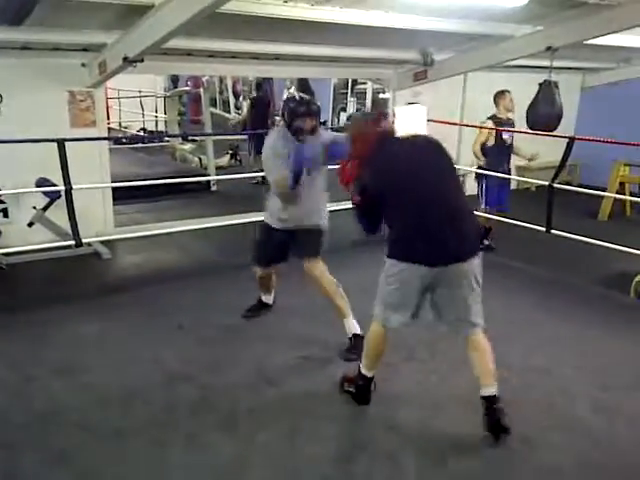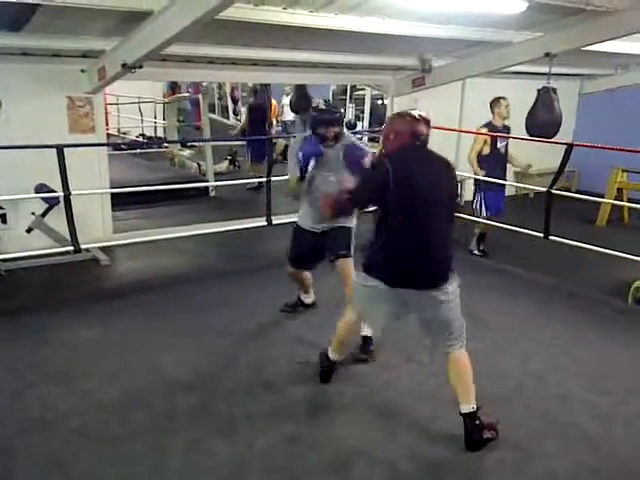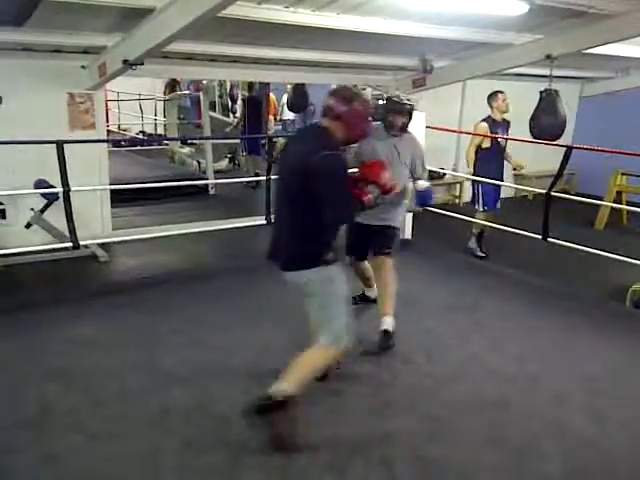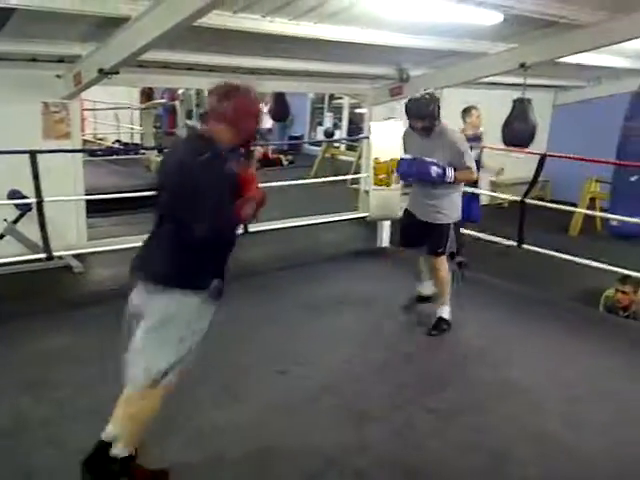
dt=0.5s
person 1, frame 1
left shoulder: (373, 170)
right shoulder: (429, 145)
left elbow: (370, 225)
left wrist: (356, 190)
left hip: (411, 255)
right hip: (463, 250)
left knee: (383, 320)
right knee: (473, 328)
left ankle: (362, 384)
right ankle: (492, 406)
person 1, frame 2
left shoulder: (388, 165)
right shoulder: (444, 169)
left elbow: (349, 203)
left wrist: (334, 204)
left hip: (384, 269)
right hip: (431, 274)
left knee: (358, 310)
right knee: (454, 345)
left ankle: (328, 361)
right ankle: (473, 423)
person 1, frame 3
left shoulder: (301, 140)
right shoulder: (327, 156)
right elbow: (335, 216)
left wrist: (348, 182)
left hip: (286, 248)
right hip: (312, 255)
left knee: (319, 303)
right knee: (335, 339)
left ankle: (312, 364)
right ankle: (272, 401)
person 1, frame 4
left shoulder: (187, 149)
right shoulder: (212, 162)
right elbow: (208, 230)
left wrist: (234, 194)
right wrist: (246, 205)
left hip: (157, 272)
right hip: (187, 283)
left knee: (149, 371)
right knee: (154, 374)
person 2, frame 1
left shoulder: (324, 138)
right shoulder: (275, 142)
right elbow: (281, 191)
right wrist: (294, 175)
left hip: (312, 218)
right hip: (279, 218)
left knee: (316, 270)
right knee: (262, 269)
left ankle: (354, 332)
right ankle: (266, 300)
person 2, frame 2
left shoulder: (352, 146)
right shoulder: (298, 146)
right elbow: (295, 189)
left wrist: (363, 167)
right wrist: (305, 164)
left hip: (339, 220)
right hip: (308, 220)
left knee: (345, 270)
right knee: (294, 268)
left ankle: (365, 335)
right ankle: (306, 299)
person 2, frame 3
left shoulder: (413, 145)
right shoulder: (371, 133)
left elbow: (419, 179)
right elbow: (357, 162)
left hip: (389, 214)
right hip: (362, 208)
left knee: (384, 263)
right knee: (355, 259)
left ankle: (387, 327)
right ankle: (370, 292)
person 2, frame 4
left shoulder: (451, 139)
right shoulder: (410, 134)
left elbow: (472, 174)
left wrist: (442, 174)
right wrist: (405, 167)
left hip: (441, 209)
right hip: (416, 204)
left knee: (437, 259)
right knee: (408, 247)
left ankle: (444, 315)
right ankle: (426, 289)
person 3, frame 1
left shoulder: (510, 122)
right shoulder: (490, 124)
right elbow: (476, 146)
left wrist: (525, 156)
right wrist: (480, 159)
left hip: (504, 172)
right hip: (489, 172)
left knee: (500, 209)
right knee: (487, 208)
left ankle: (486, 237)
person 3, frame 2
left shoulder: (506, 129)
right shoulder: (485, 131)
right elbow: (472, 154)
left wrist: (519, 165)
right wrist: (477, 170)
left hip: (500, 179)
right hip: (485, 180)
left knee: (495, 214)
right knee: (485, 215)
left ankle: (481, 241)
right ankle: (475, 243)
person 3, frame 3
left shoulder: (506, 124)
right shoulder: (484, 125)
right elbow: (471, 148)
left wrist: (513, 163)
right wrist: (471, 168)
left hip: (497, 174)
right hip: (483, 175)
left knee: (491, 210)
right knee: (485, 209)
left ankle: (479, 241)
right ankle: (474, 240)
person 3, frame 4
left shoulder: (478, 138)
left wrist: (493, 171)
left hip: (472, 187)
left knee: (471, 222)
right knee: (456, 223)
left ankle: (457, 253)
right ankle: (451, 254)
